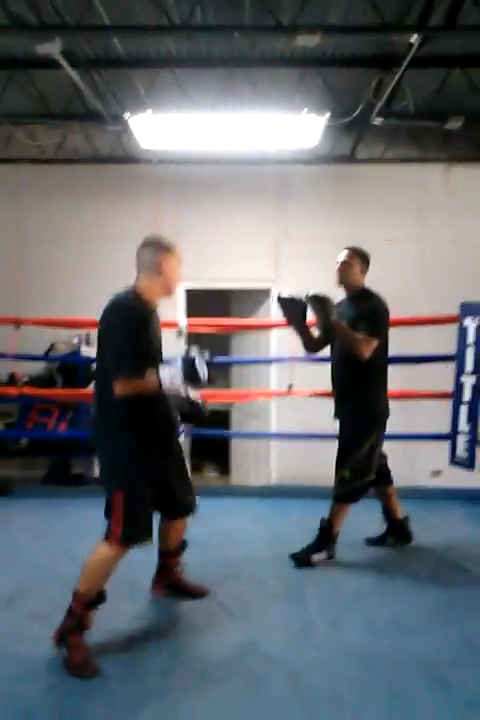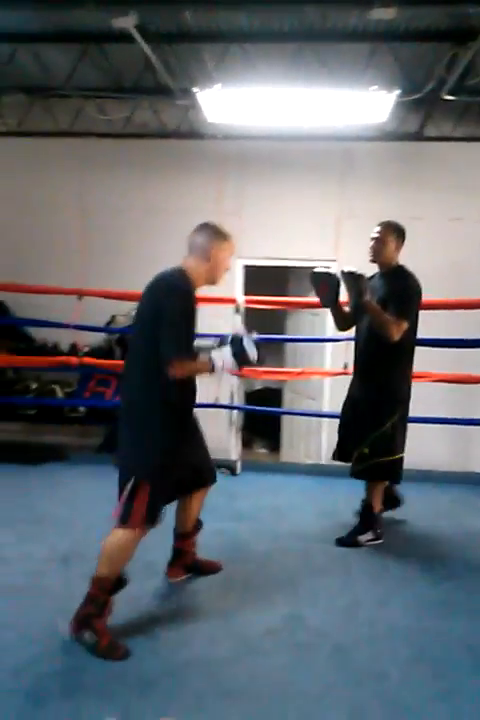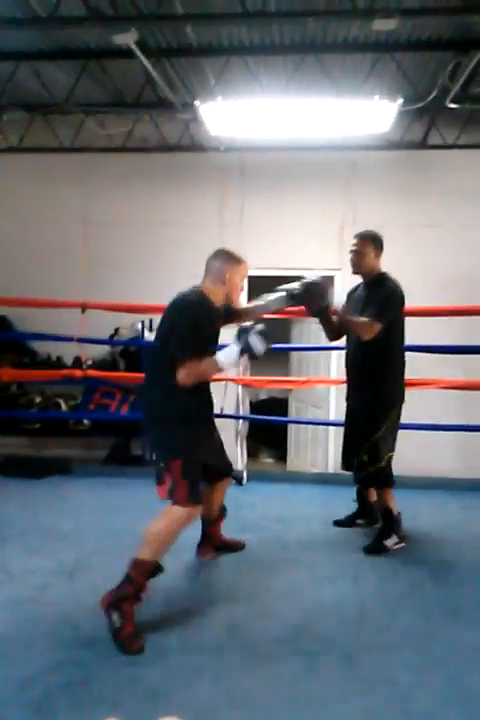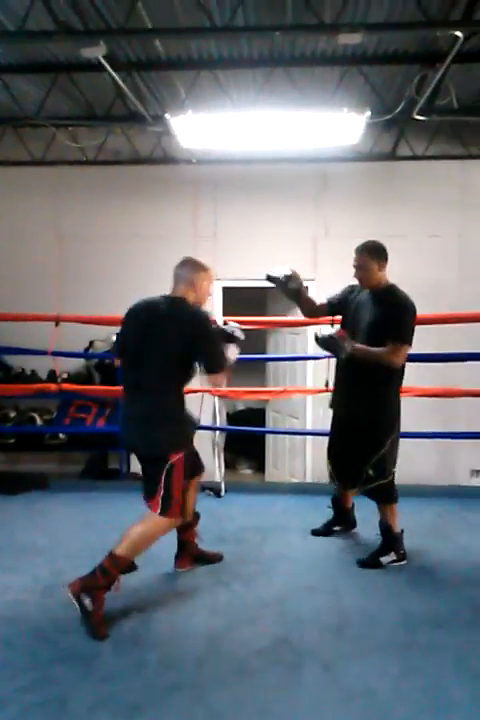
dt=0.4s
person 1, frame 1
left shoulder: (147, 310)
right shoulder: (125, 310)
right elbow: (121, 383)
left wrist: (175, 396)
left hip: (155, 432)
right hip: (126, 438)
left knee: (178, 508)
right knee: (121, 536)
left ankle: (167, 576)
right ankle: (70, 630)
person 1, frame 2
left shoulder: (173, 285)
right shoulder: (177, 290)
right elbow: (175, 366)
left wrist: (220, 352)
right wrist: (225, 358)
left hip: (172, 413)
right hip: (151, 418)
left knee: (197, 482)
right knee: (137, 518)
left ankle: (182, 558)
right ankle: (90, 616)
person 1, frame 3
left shoulder: (206, 303)
right shoulder: (193, 309)
left elbow: (237, 314)
right elbow: (183, 374)
left wrist: (280, 299)
right wrist: (232, 353)
left hip: (193, 413)
right hip: (174, 418)
left knee: (217, 474)
right knee: (185, 504)
left ankle: (210, 539)
right ankle: (123, 598)
person 1, frame 4
left shoulder: (141, 309)
right shoulder: (193, 317)
left elbow: (121, 359)
right elbow: (217, 375)
right wrist: (226, 345)
left hip: (144, 414)
right hip: (160, 422)
left knee: (190, 475)
right knee: (167, 513)
left ankle: (188, 549)
right ankle: (93, 585)
person 2, frame 1
left shoulder: (373, 305)
right shoulder: (340, 307)
left elbow: (363, 350)
right elbow: (314, 347)
left wrist: (331, 321)
right wrist: (299, 323)
left hip: (367, 403)
right hip: (349, 401)
left knee: (349, 470)
right knee: (373, 465)
left ankle: (325, 543)
right ankle: (399, 527)
person 2, frame 2
left shoulder: (406, 284)
right shoulder: (371, 282)
left elbow: (393, 332)
right elbow: (345, 323)
left wrist: (366, 300)
right wrist: (331, 300)
left hip: (389, 383)
right hip: (364, 378)
left knee: (374, 448)
right knee: (355, 442)
left ankle: (371, 524)
right ankle: (386, 493)
person 2, frame 3
left shoulder: (388, 290)
right shoulder: (358, 291)
left elbow: (364, 332)
right elbow: (337, 330)
left wrist: (328, 307)
right wrist: (318, 307)
left hip: (383, 388)
right hip: (360, 387)
left knee: (373, 454)
right knee: (356, 450)
left ankle: (392, 526)
right ankle: (367, 508)
person 2, frame 4
left shoulder: (400, 305)
right shoulder: (352, 295)
left elbow: (396, 357)
right elbow: (315, 312)
left wrist: (352, 348)
right wrist: (297, 291)
left hip: (378, 403)
right hip: (348, 398)
left knee: (377, 469)
right knee: (342, 458)
left ankle: (394, 545)
right ankle: (344, 516)
